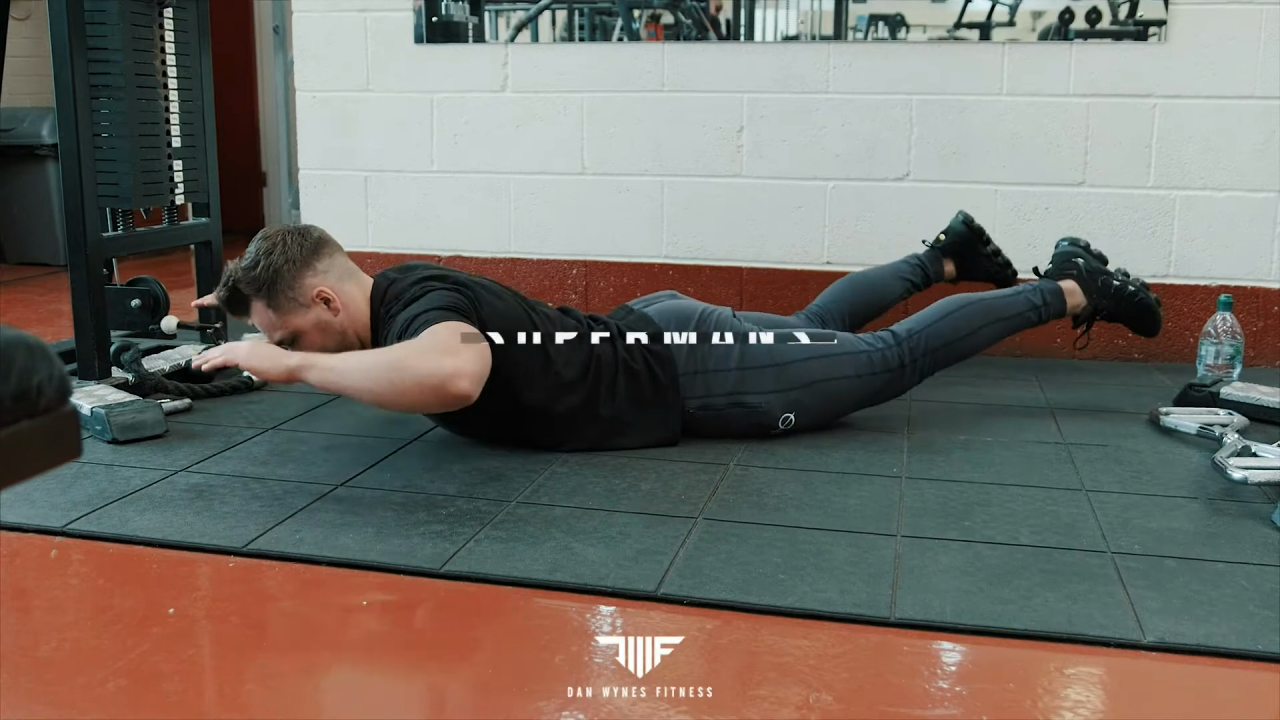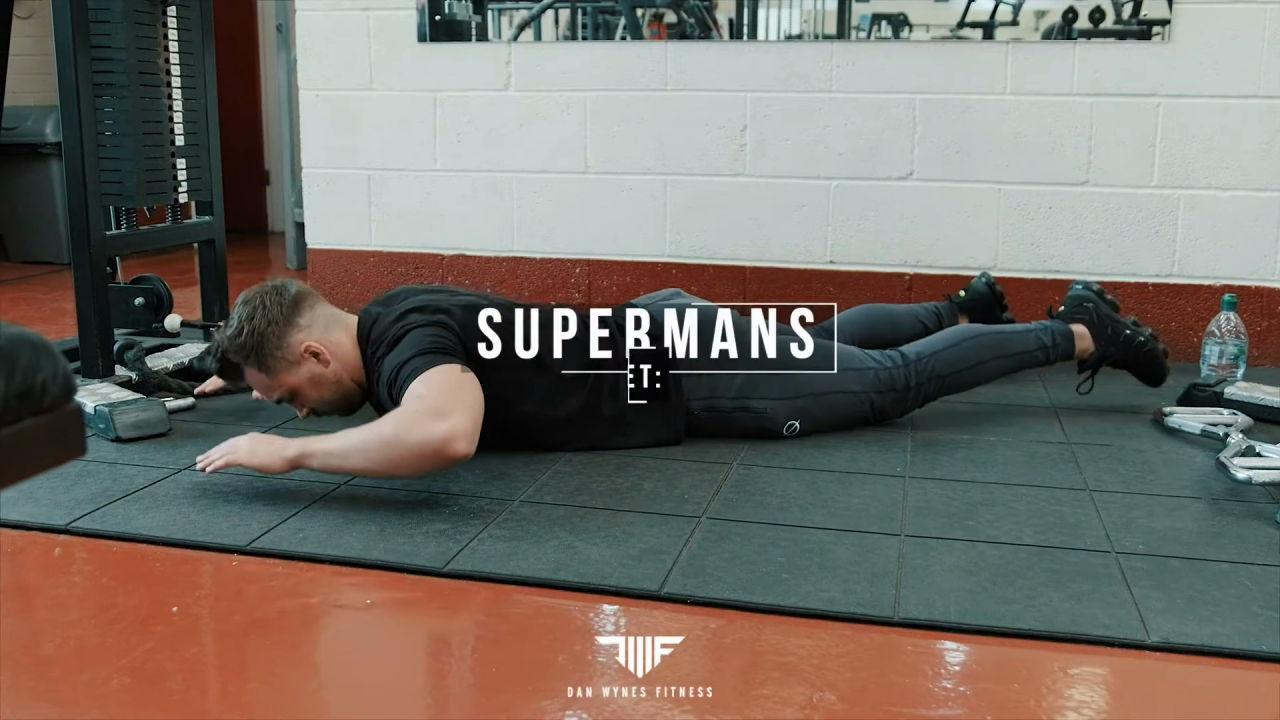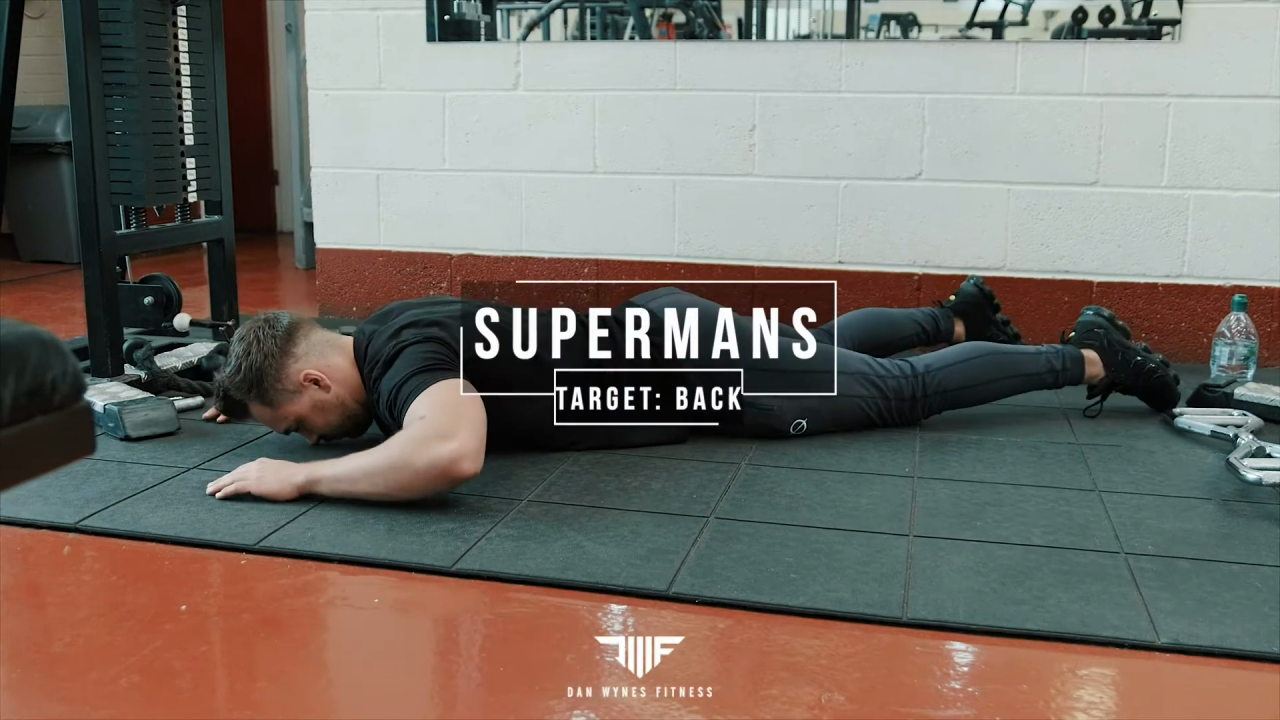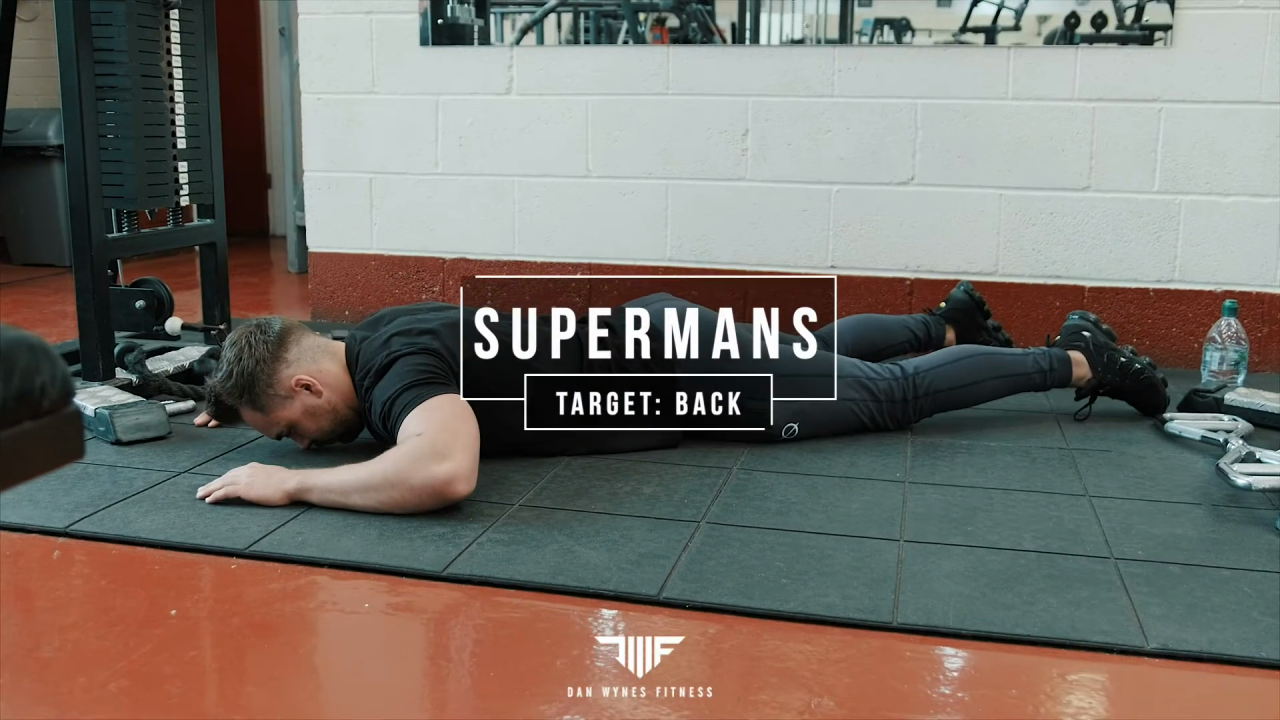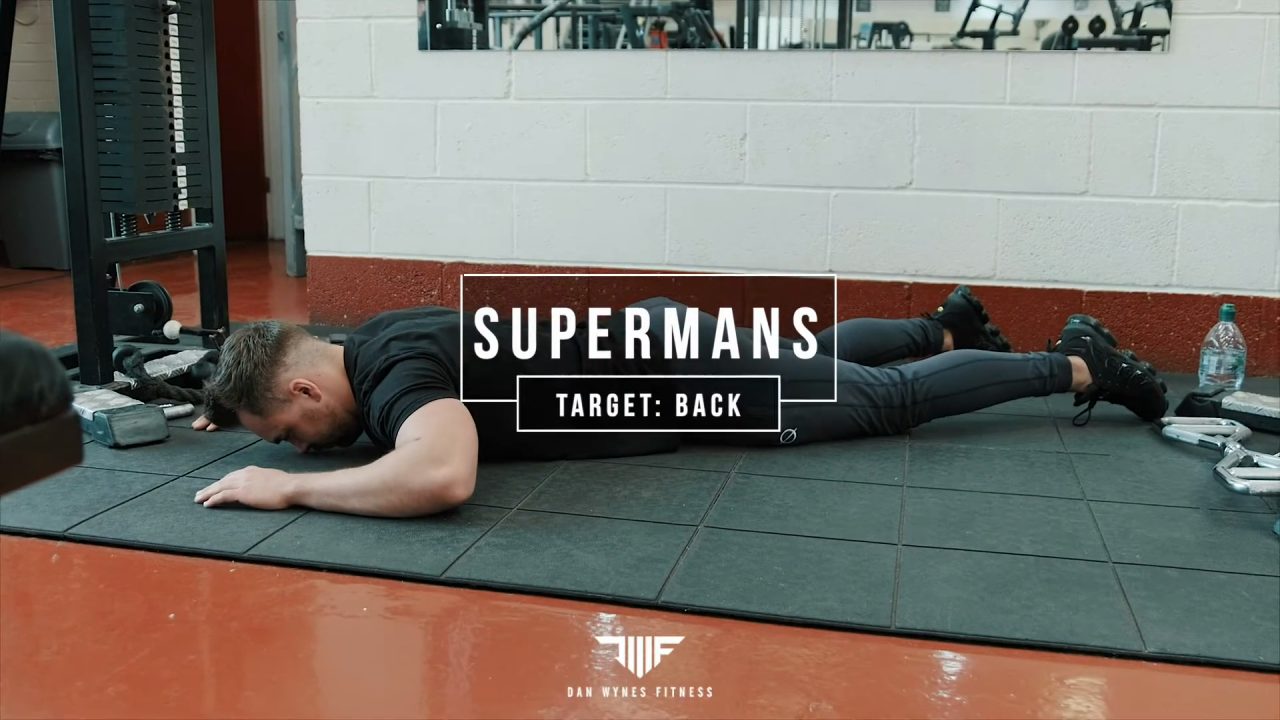
dt=0.3s
person 1, frame 1
left shoulder: (419, 302)
right shoulder: (390, 292)
left elbow: (453, 378)
left wrist: (285, 370)
right wrist: (252, 312)
left hip: (682, 376)
right hip: (651, 337)
left knee: (888, 360)
right knee: (813, 331)
left ankle: (1071, 290)
right ankle: (946, 257)
person 1, frame 2
left shoulder: (407, 344)
right shoulder: (381, 323)
left elbow: (446, 434)
left wrist: (290, 449)
right wrist: (252, 363)
left hip: (684, 373)
right hip: (655, 332)
left knee: (890, 382)
right knee: (817, 347)
left ankle: (1080, 333)
right ankle: (964, 310)
person 1, frame 3
left shoulder: (404, 360)
right shoulder: (380, 335)
left elbow: (449, 455)
left wrist: (299, 479)
right wrist: (253, 392)
right hip: (656, 331)
left knee: (900, 392)
right knee: (819, 348)
left ankle: (1091, 358)
right ankle: (958, 319)
person 1, frame 4
left shoulder: (396, 370)
right shoulder: (371, 340)
left elbow: (445, 473)
left wrist: (290, 482)
right wrist: (244, 398)
left hip: (680, 373)
right hip: (649, 335)
left knee: (886, 395)
right knee: (814, 351)
left ankle: (1081, 361)
right ankle: (945, 323)
person 1, frame 5
left shoulder: (395, 376)
right shoulder: (369, 343)
left elbow: (441, 478)
left wrist: (288, 488)
right wrist: (241, 403)
left hip: (679, 381)
right hip: (647, 340)
left knee: (888, 401)
right knee: (812, 356)
left ankle: (1079, 365)
right ankle: (946, 330)
